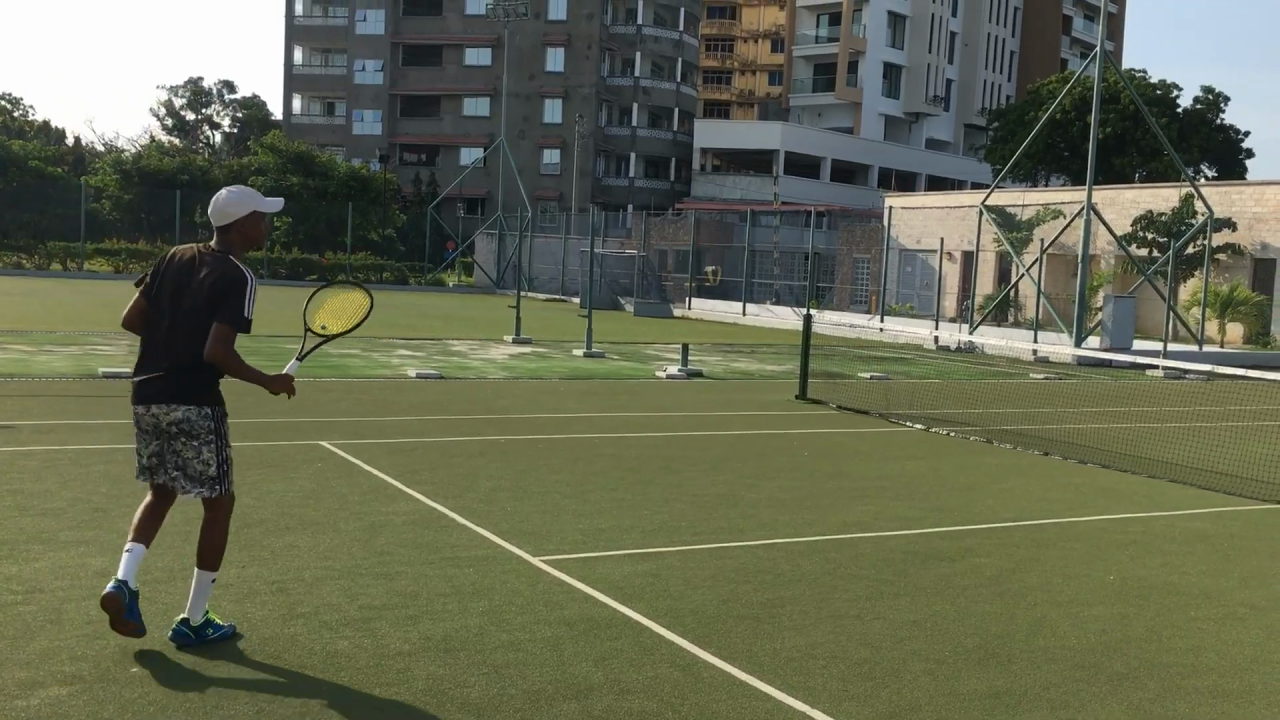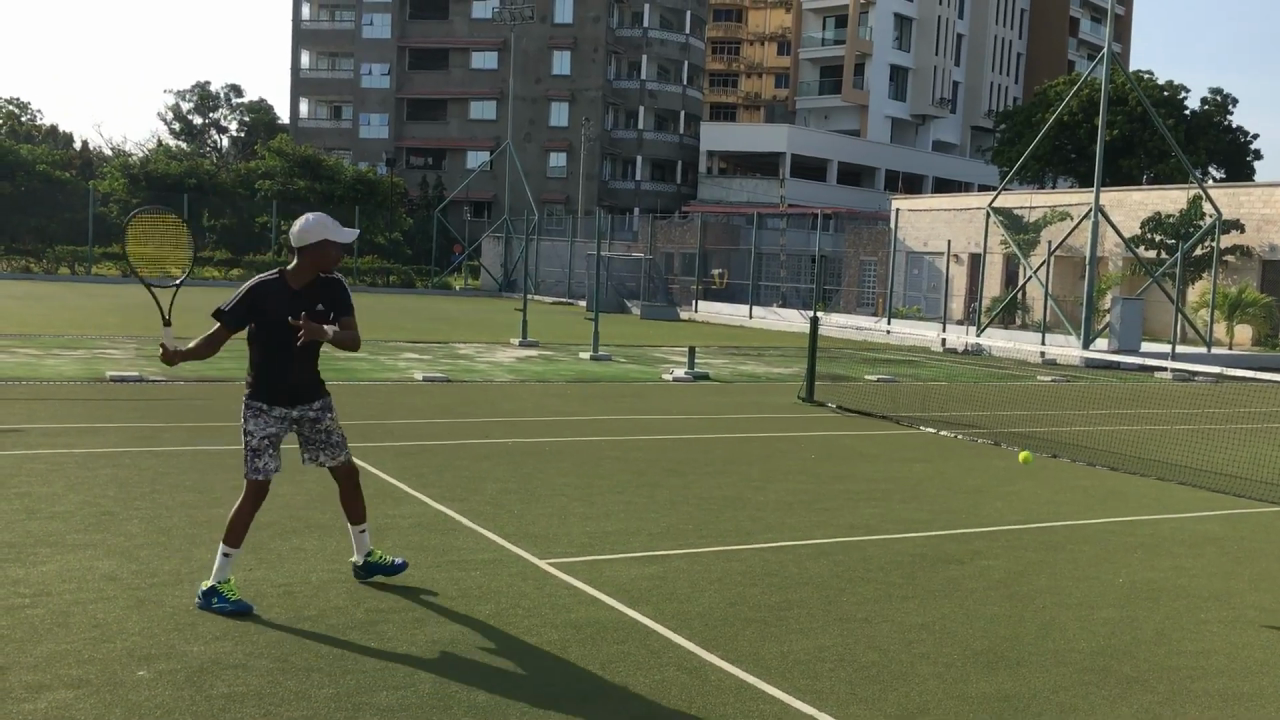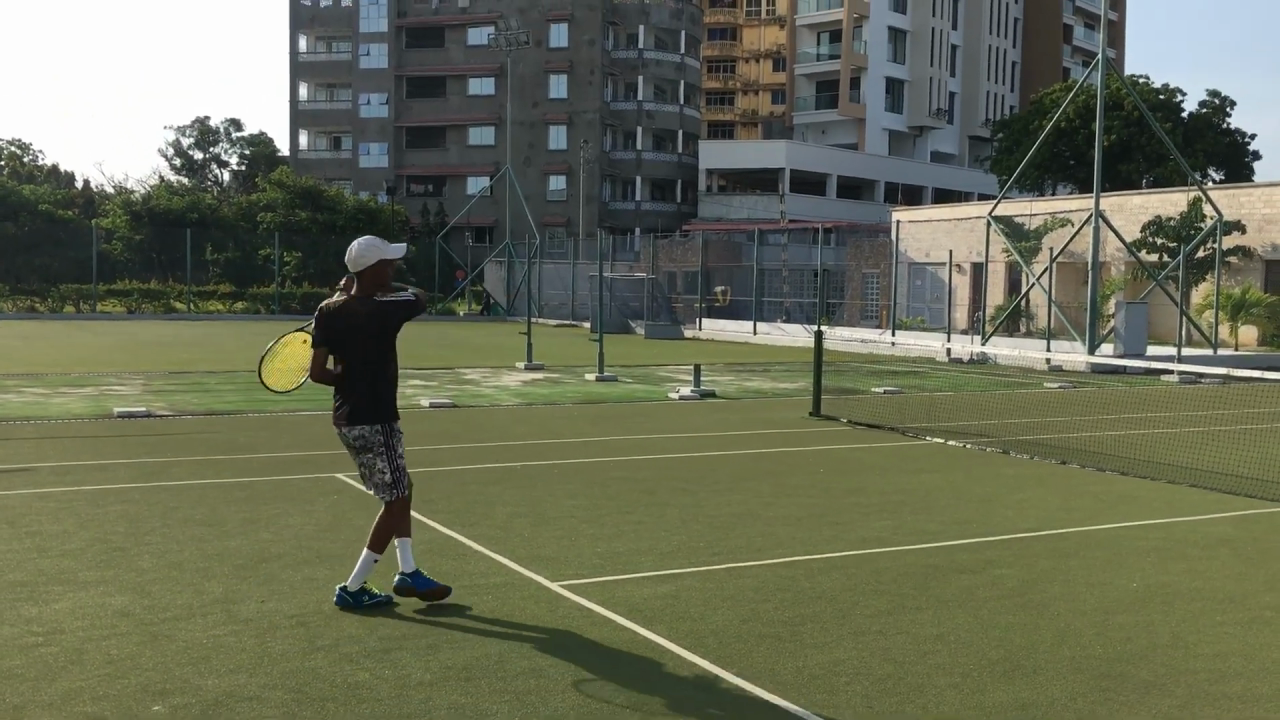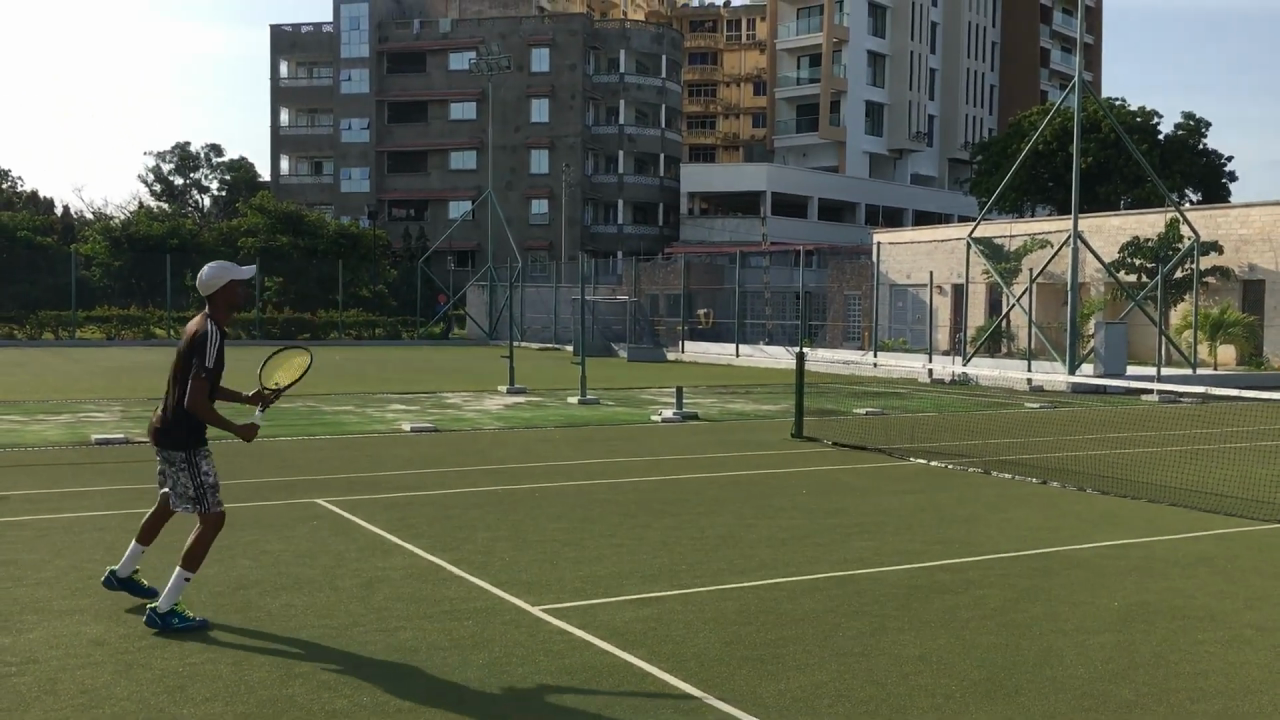
dt=1s
person 1, frame 1
left shoulder: (174, 259)
right shoulder: (238, 278)
left elbow: (131, 319)
right elbow: (217, 352)
right wrist: (267, 382)
left hip: (147, 396)
right hip: (193, 403)
left knee: (160, 493)
right knee: (219, 503)
left ankle: (124, 583)
right ankle: (194, 621)
person 1, frame 2
left shoulder: (332, 287)
right shoulder: (260, 289)
left elbow: (354, 340)
right elbow: (213, 342)
left wrist: (325, 332)
right wrist: (181, 354)
left hip: (312, 400)
right hip: (265, 404)
left knee: (348, 474)
right knee: (257, 490)
left ankle: (365, 558)
right ankle: (215, 586)
person 1, frame 3
left shoulder: (327, 312)
right shoulder: (387, 309)
left elbow: (318, 374)
right elbow: (418, 294)
right wrist: (385, 286)
left hip: (347, 418)
right hip: (375, 422)
left knee: (396, 495)
right knee: (397, 500)
left ankle: (408, 573)
right ankle: (353, 588)
person 1, frame 4
left shoulder: (200, 326)
right shoulder: (210, 335)
right elbow: (195, 402)
left wrist: (244, 397)
right wrist: (237, 429)
left hip: (167, 432)
right hip: (183, 439)
left knee: (169, 504)
right knee: (212, 518)
left ankle: (122, 572)
right ankle: (164, 609)
